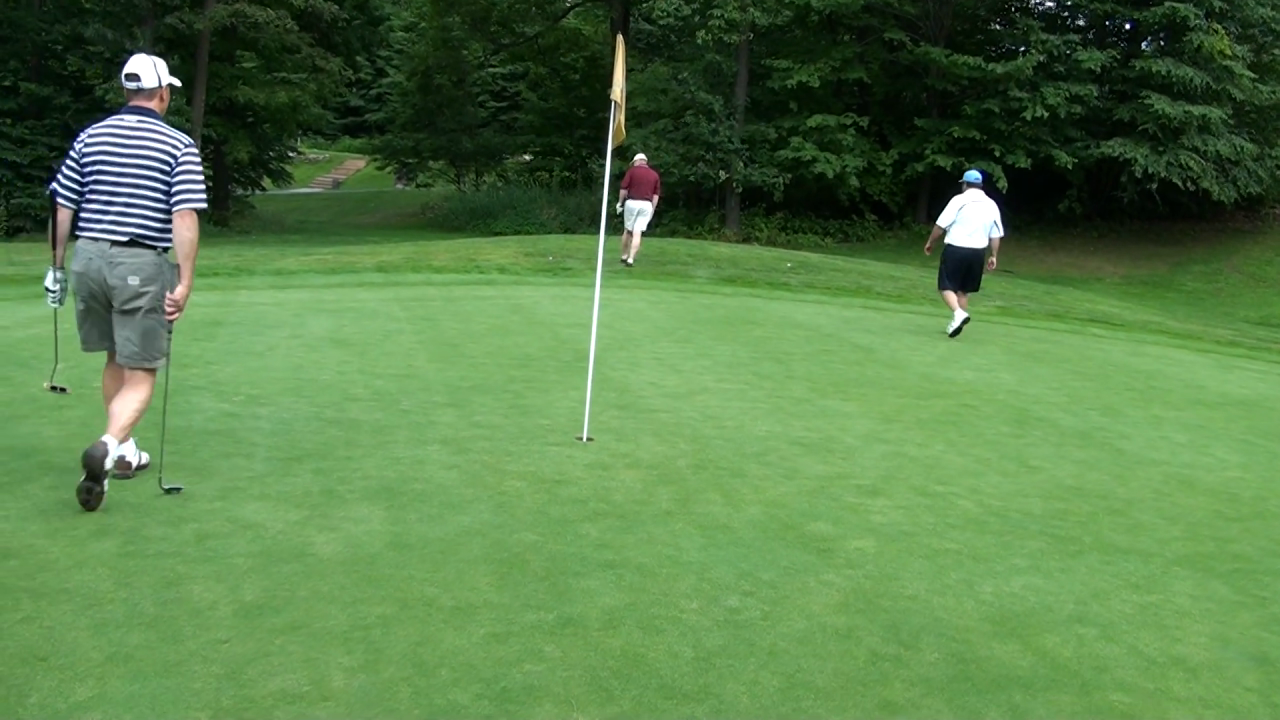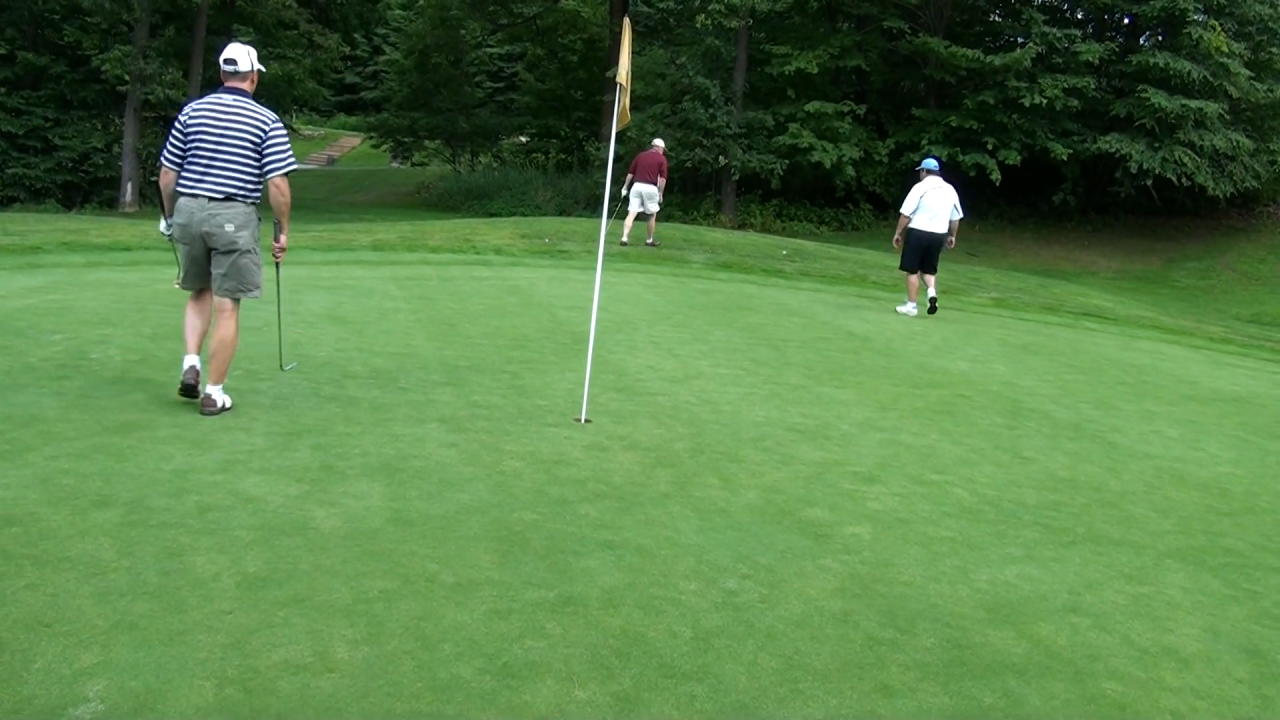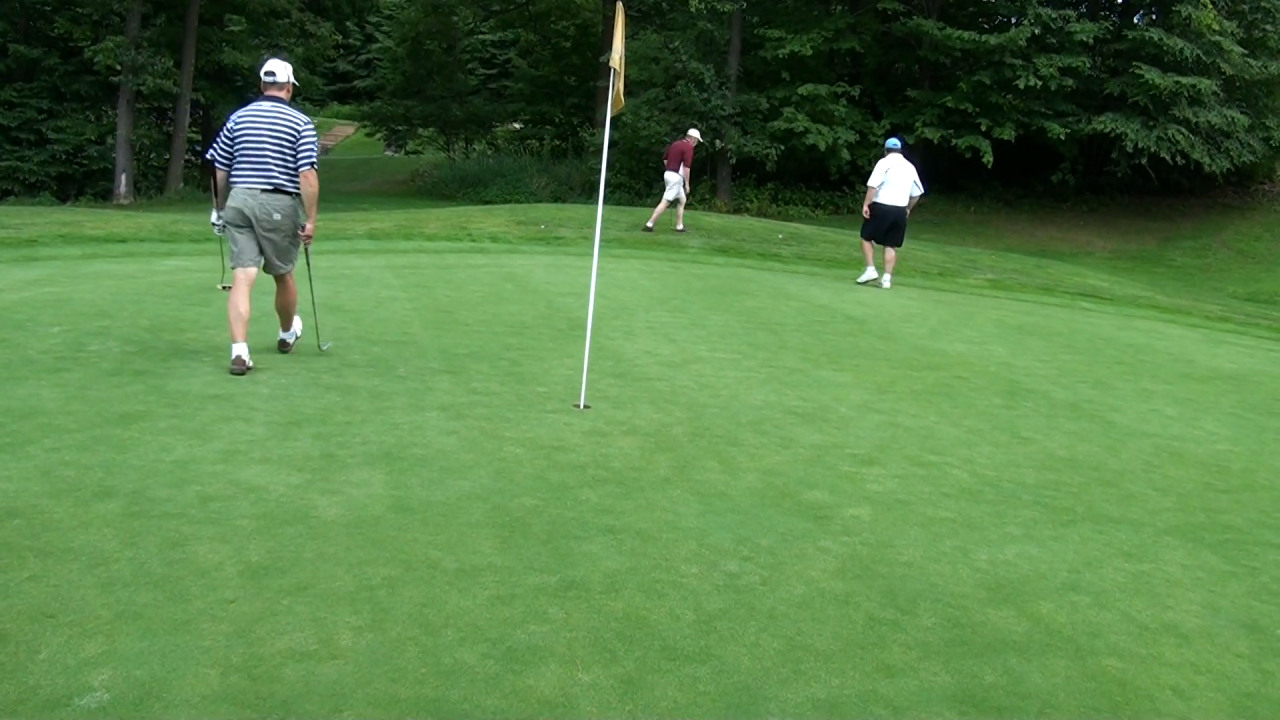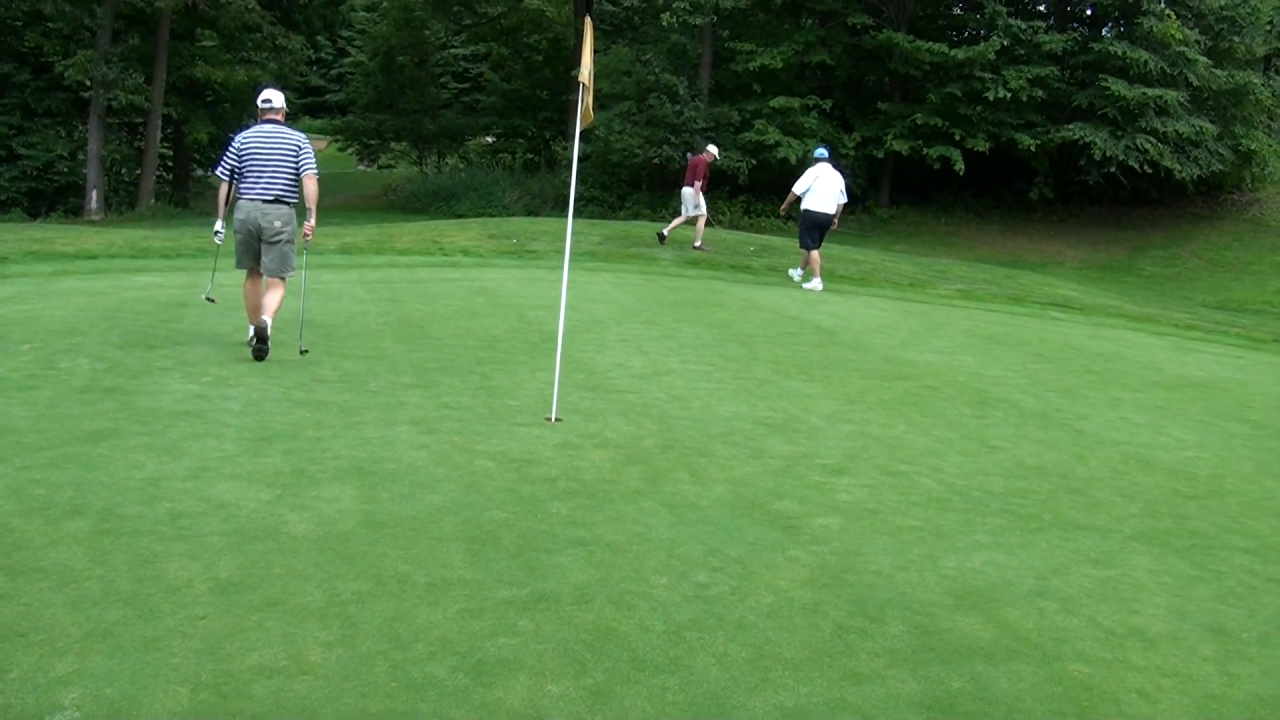
dt=0.7s
person 1, frame 1
left shoulder: (90, 137)
right shoulder: (179, 145)
left elbow: (63, 209)
right elbow: (185, 219)
left wrist: (56, 266)
right wrist: (184, 282)
left hip: (90, 261)
right hip: (143, 268)
left knee: (116, 365)
right knee: (140, 379)
left ankle: (124, 452)
right ankle: (103, 447)
person 1, frame 2
left shoulder: (192, 111)
right shoulder: (267, 120)
left elbow: (168, 171)
right elbow: (278, 183)
left wrist: (168, 215)
right wrist: (283, 231)
left hip: (190, 213)
right hip: (234, 219)
left knee: (199, 296)
right knee: (226, 308)
left ankle: (191, 365)
right ankle: (213, 392)
person 1, frame 3
left shoulder: (238, 117)
right shoulder: (300, 122)
left elbow: (220, 170)
right elbow: (307, 175)
left wrist: (218, 209)
right wrist: (311, 219)
left hip: (241, 203)
right hip: (280, 207)
left knee: (243, 280)
right knee: (283, 276)
left ankle: (239, 352)
right ankle: (287, 333)
person 1, frame 4
left shoulder: (241, 139)
right shoulder: (298, 139)
left elbow: (226, 182)
right elbow: (309, 179)
left wrist: (220, 219)
right wrist: (312, 216)
left hip: (246, 213)
right hip: (280, 215)
left knee: (253, 274)
right knee: (276, 283)
left ankle: (254, 332)
right ankle: (264, 322)
person 2, frame 1
left shoulder: (959, 200)
right shoulder: (991, 205)
left elbow: (941, 225)
right elbow: (996, 235)
left wrist: (930, 242)
right wrist: (993, 256)
left hip: (955, 250)
right hip: (977, 253)
left knee: (947, 288)
right knee: (964, 290)
left ankle: (959, 314)
right ankle: (955, 322)
person 2, frame 2
left shoulder: (920, 188)
right shoulder: (950, 190)
left elbow: (905, 213)
right elbow: (955, 217)
left wrist: (898, 233)
right wrist: (952, 236)
left hip: (918, 233)
right hip: (938, 236)
left knee: (912, 270)
right knee: (929, 270)
left ankle: (911, 305)
right ankle: (931, 292)
person 2, frame 3
left shoulder: (884, 162)
right shoulder: (910, 167)
left elbow: (873, 186)
right elbow: (916, 193)
left wrist: (866, 205)
right wrist: (908, 208)
left hip: (882, 207)
right hip: (900, 210)
left knee: (866, 237)
right knee: (891, 245)
left ankle: (870, 270)
right ankle: (886, 278)
person 2, frame 4
left shoulder: (813, 172)
right shoulder: (838, 176)
left elbow: (796, 191)
right elbow: (841, 201)
left wrist: (785, 205)
right wrist: (836, 218)
left hip: (811, 214)
right hip: (827, 216)
left knee: (812, 248)
right knee: (812, 246)
left ankle: (817, 281)
right ankle: (799, 272)
